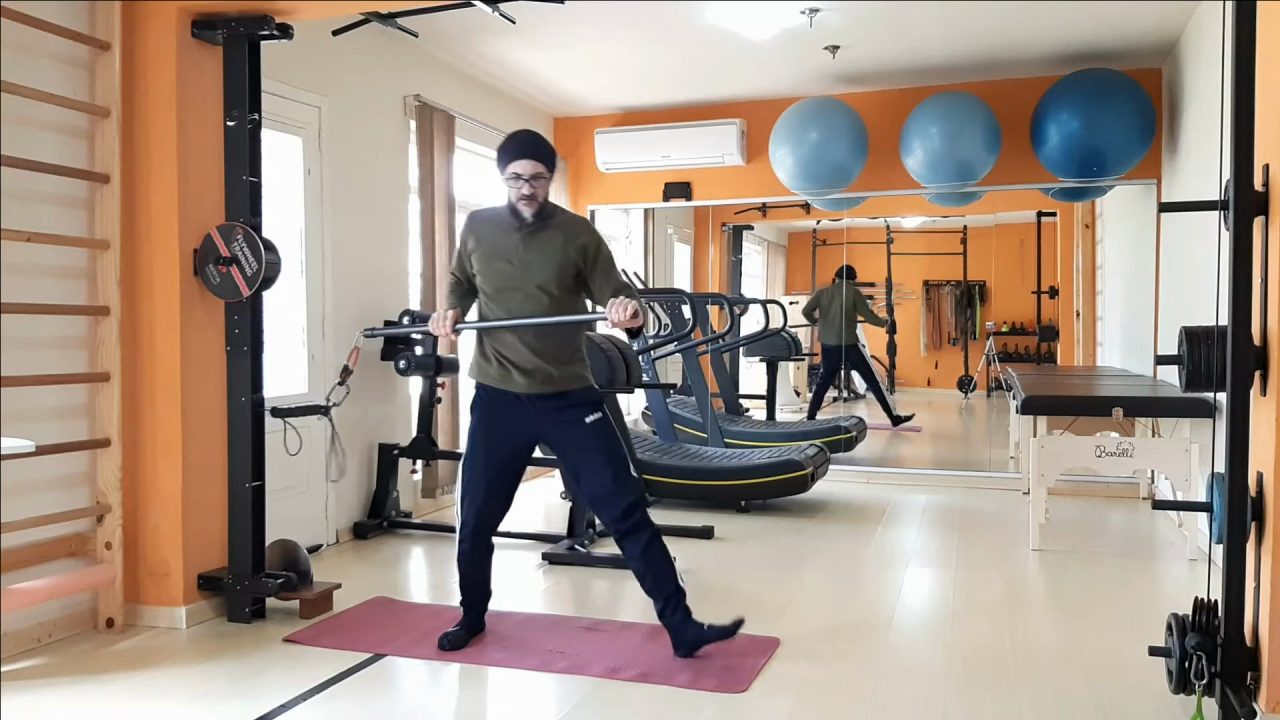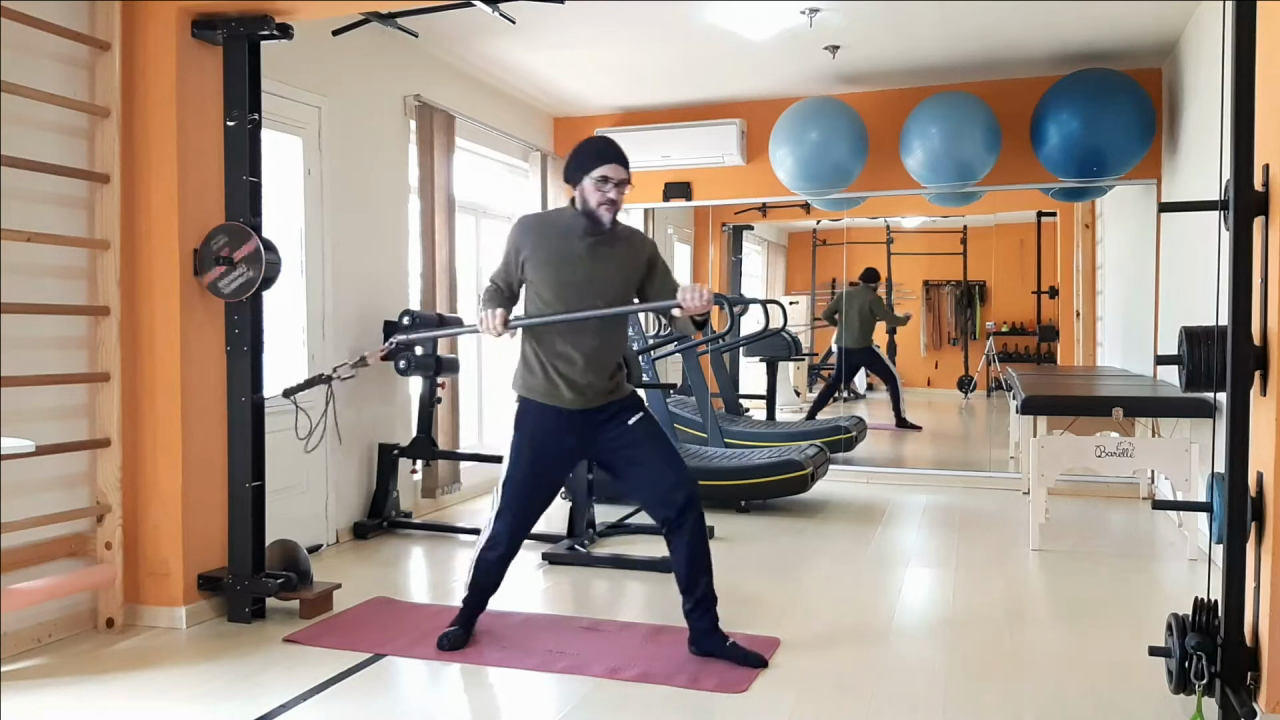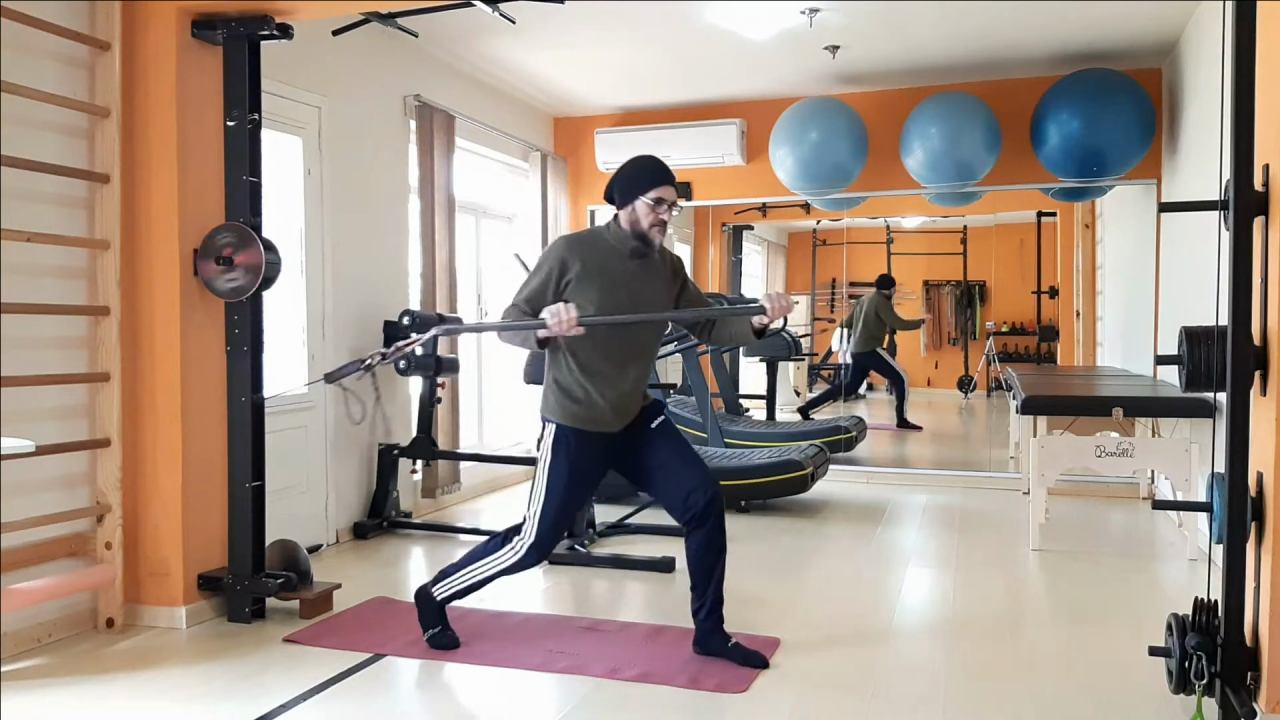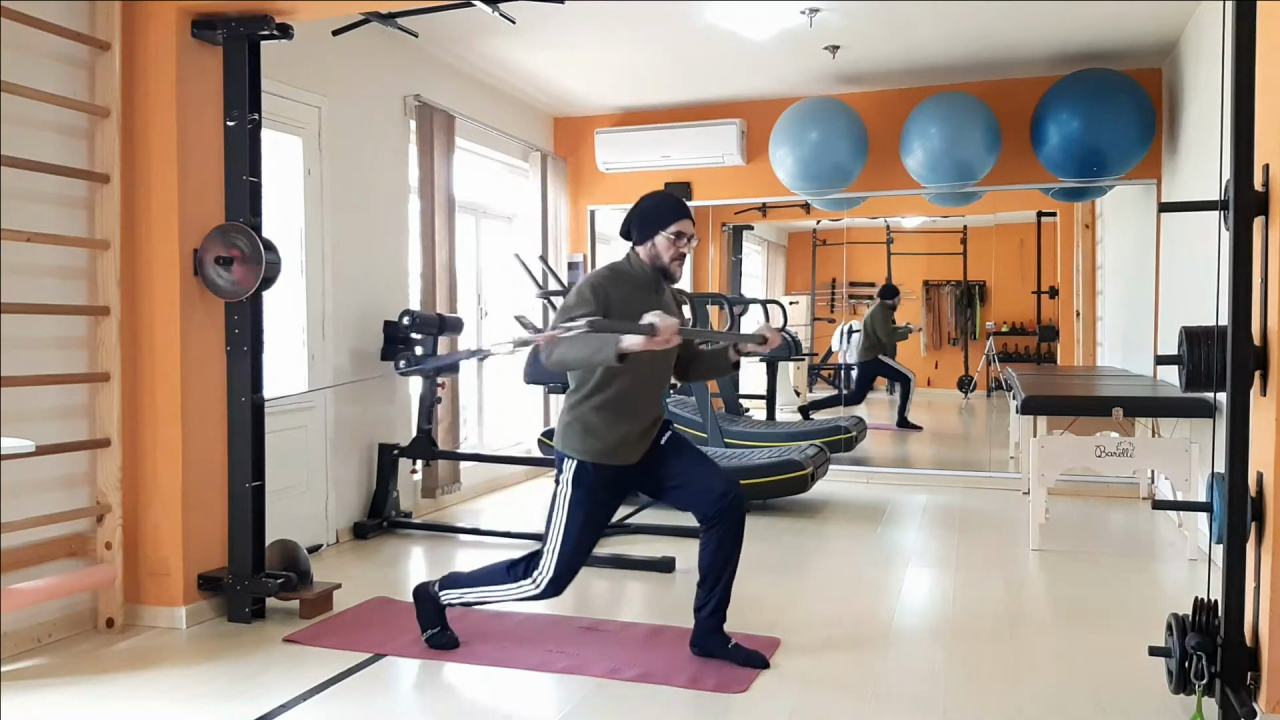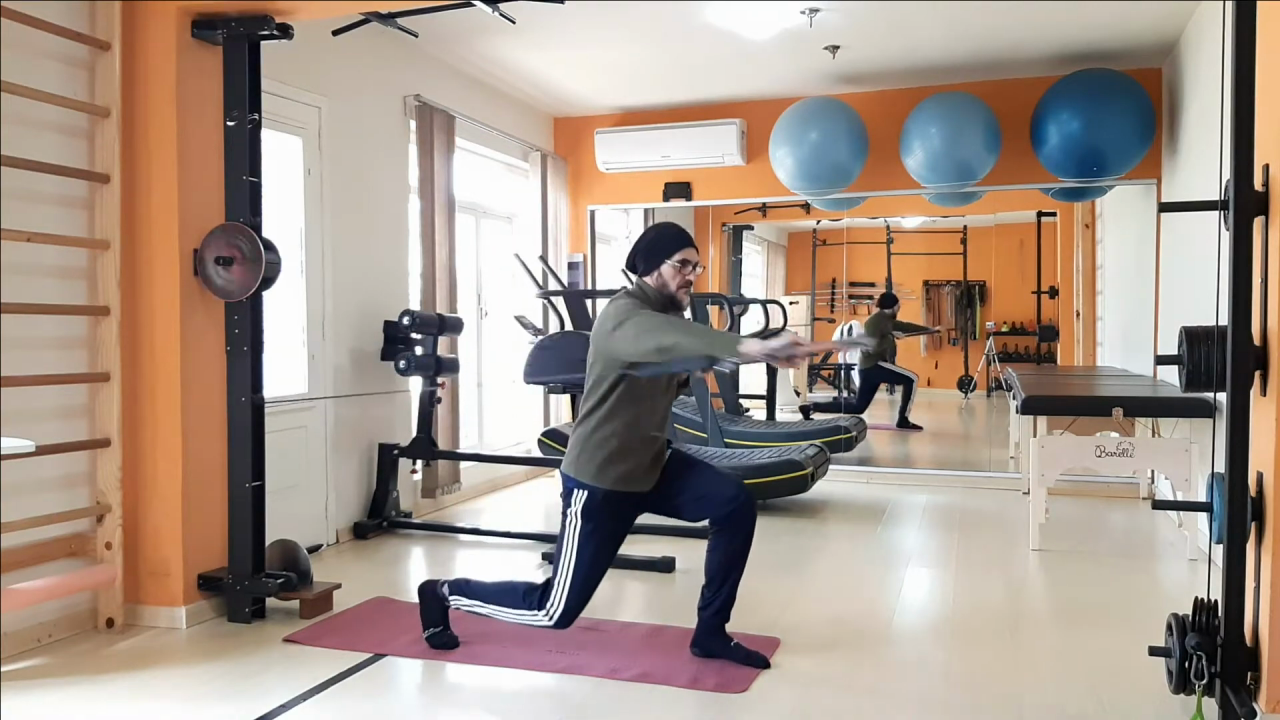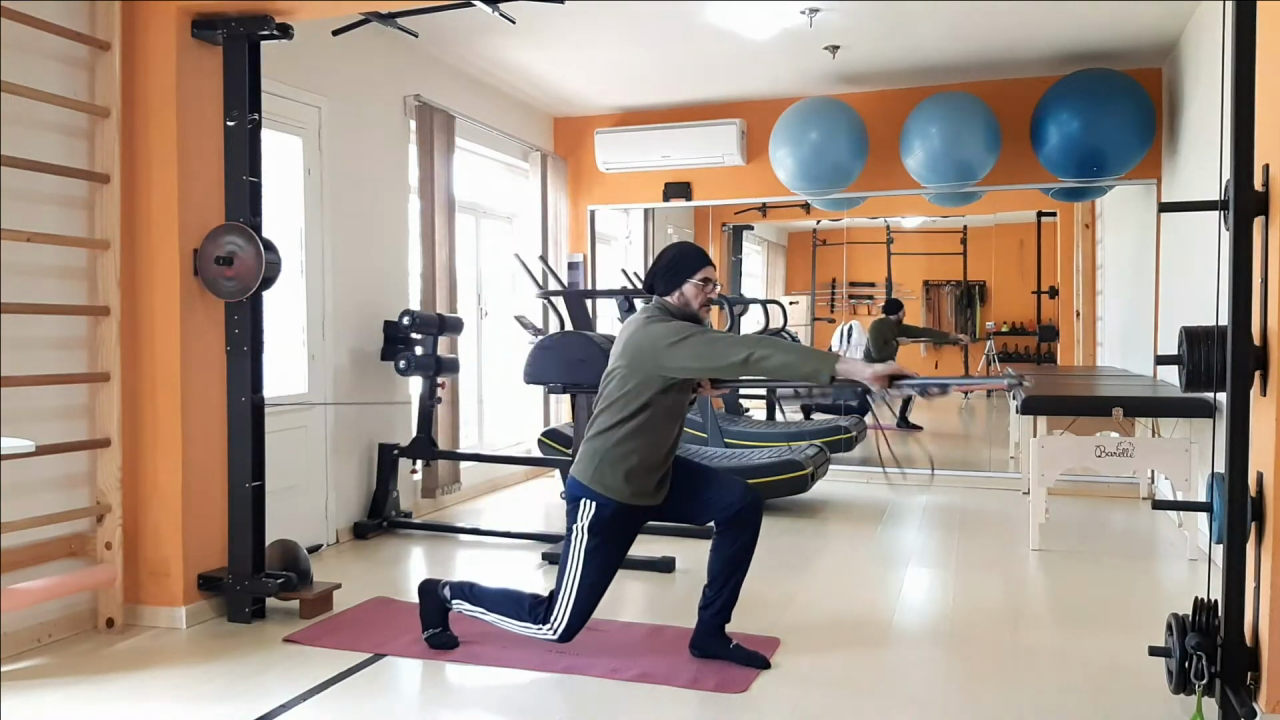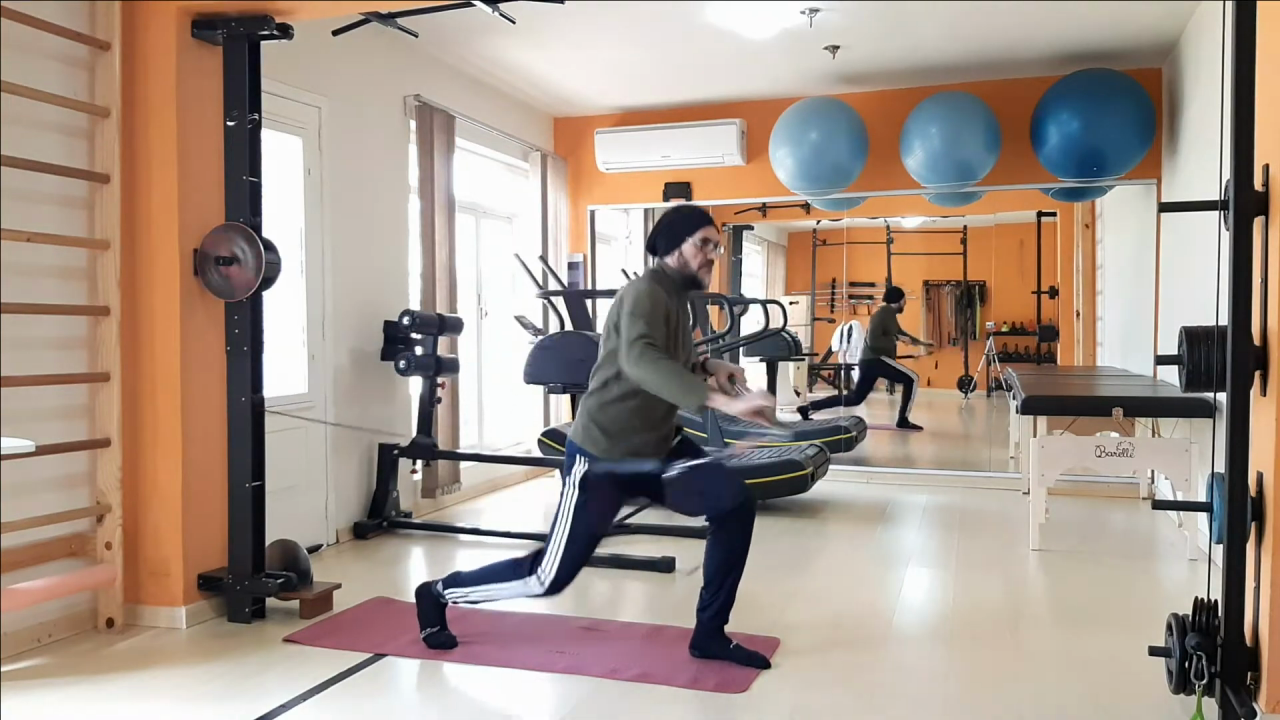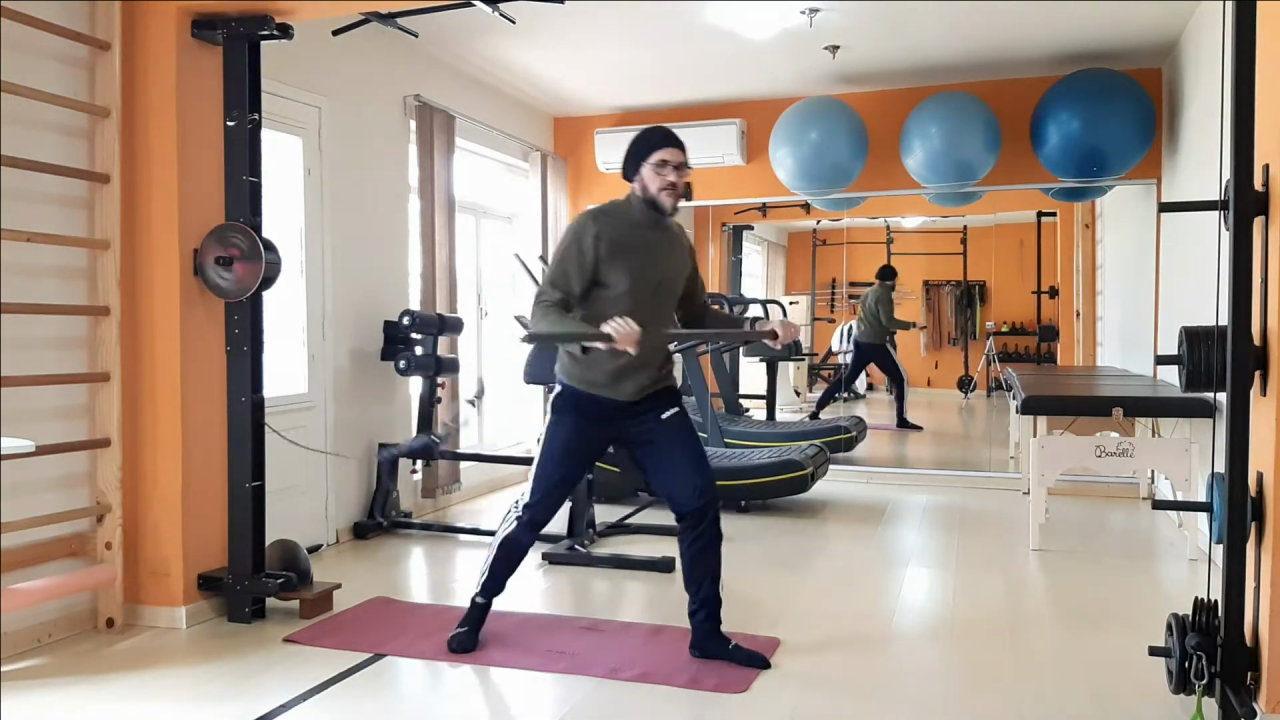
dt=0.4s
person 1, frame 1
left shoulder: (578, 234)
right shoulder: (477, 227)
left elbow: (616, 294)
right elbow: (462, 282)
left wrist: (629, 312)
right wrist: (451, 311)
left hip: (568, 395)
right hip: (498, 396)
left knee: (624, 507)
right knee: (476, 516)
left ankle: (682, 627)
right ankle: (472, 616)
person 1, frame 2
left shoulder: (637, 248)
right shoulder: (531, 232)
left elbow: (675, 316)
right elbow: (500, 287)
left wrist: (692, 310)
right wrist: (493, 311)
left hip: (612, 405)
right hip: (545, 408)
left knee: (681, 504)
right knee: (510, 522)
left ankle: (705, 633)
right ankle: (469, 613)
person 1, frame 3
left shoulder: (667, 267)
right shoulder: (572, 252)
left elbow: (708, 327)
right elbow: (512, 321)
left wrist: (759, 321)
right wrist: (545, 331)
left hip: (637, 416)
right hip: (575, 424)
left knee: (703, 503)
right knee: (535, 541)
left ankle: (710, 633)
right ankle: (434, 596)
person 1, frame 4
left shoulder: (667, 297)
right shoulder: (603, 285)
left elbow: (687, 367)
right elbow: (553, 350)
left wrist: (740, 351)
right wrist: (628, 343)
left hip: (650, 440)
right hip: (592, 453)
left knee: (726, 503)
right knee: (547, 578)
left ankle: (709, 633)
right ankle: (437, 594)
person 1, frame 5
left shoulder: (667, 313)
right shoulder: (625, 312)
right elbow: (660, 340)
right wrist: (749, 347)
left hip: (654, 464)
right hip: (599, 479)
left knee: (736, 505)
right knee: (557, 610)
left ankle: (711, 634)
right ankle: (444, 593)
person 1, frame 6
left shoulder: (666, 328)
right shoulder: (657, 334)
right elbow: (744, 352)
left wrist: (694, 388)
right wrist: (850, 367)
left hip: (654, 473)
right hip: (604, 490)
left knee: (742, 506)
right knee: (559, 624)
left ankle: (710, 634)
right ankle: (445, 594)
person 1, frame 7
left shoulder: (678, 297)
right shoulder: (645, 295)
right elbow: (638, 360)
left wrist: (710, 372)
right wrist: (722, 399)
left hip: (659, 445)
right hip: (603, 452)
left knee: (735, 504)
right knee: (548, 577)
left ankle: (710, 636)
right ankle: (438, 593)
person 1, frame 8
left shoulder: (677, 240)
right shoulder: (594, 227)
left elbow: (697, 317)
right elbow: (544, 312)
left wrist: (757, 326)
right wrist: (599, 333)
left hip: (653, 397)
right hip: (587, 396)
left knee: (700, 506)
right knee: (535, 509)
left ankle: (707, 635)
right ankle: (479, 606)
